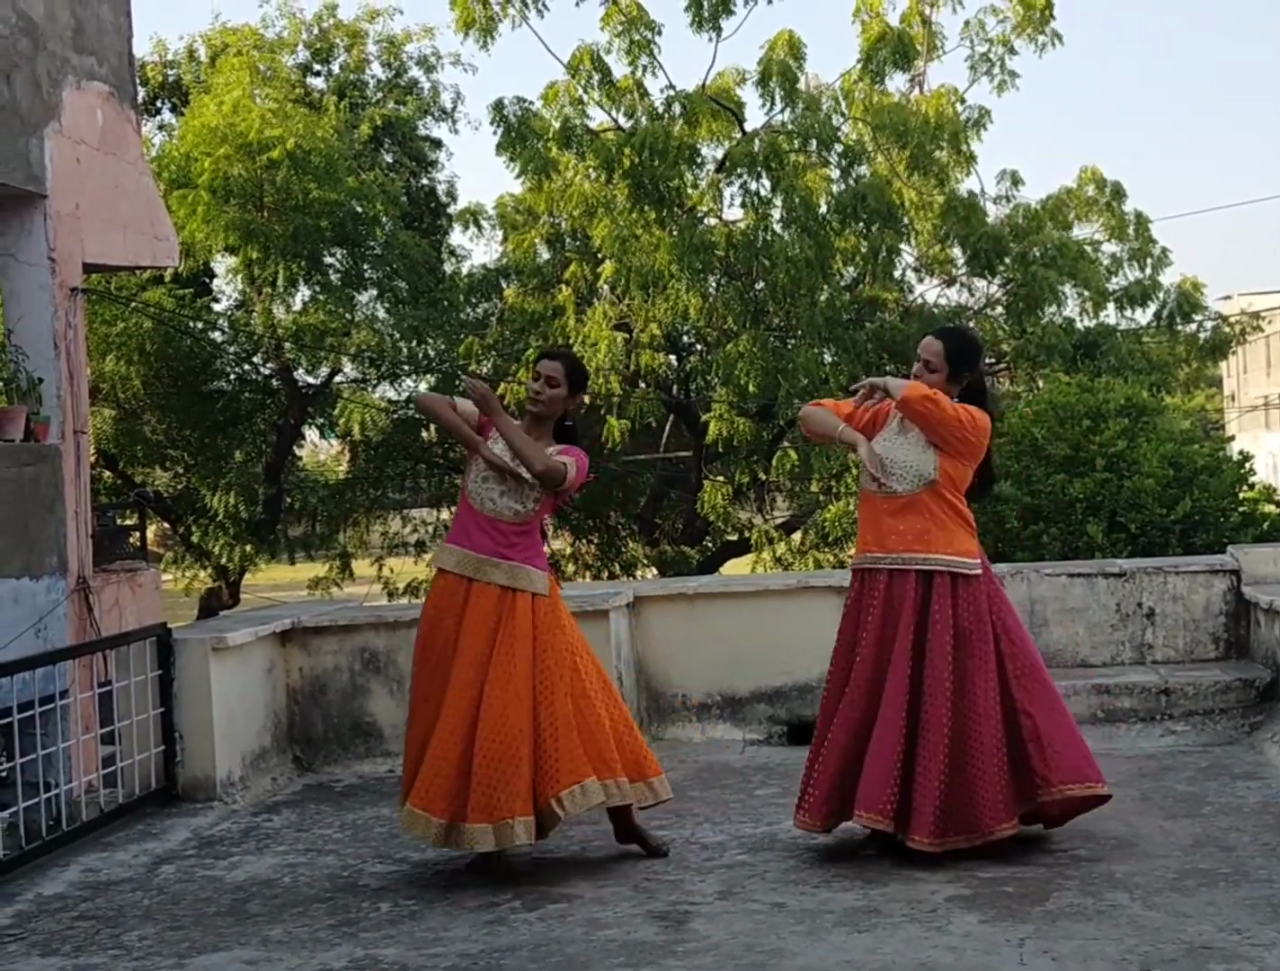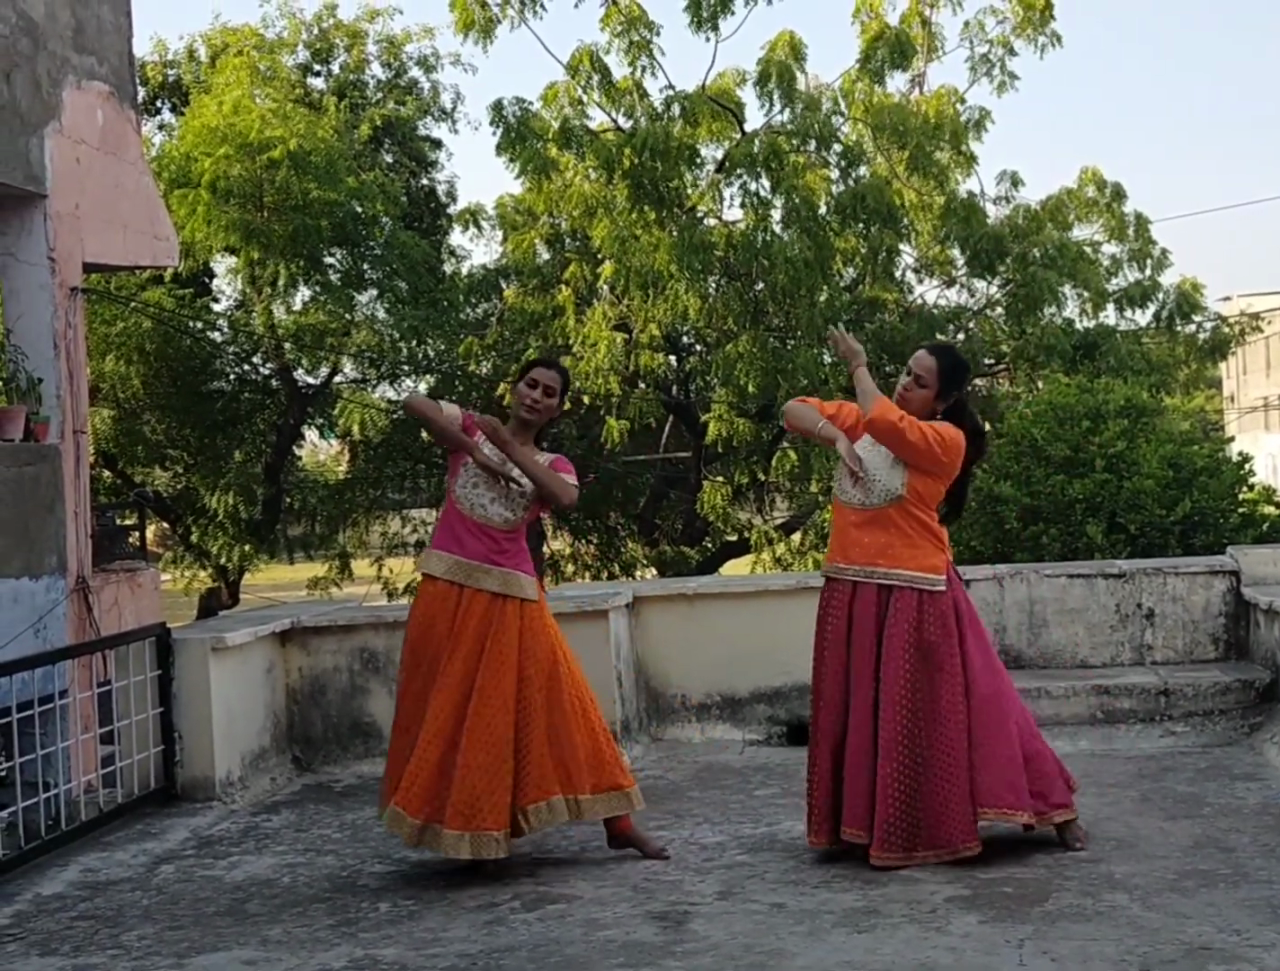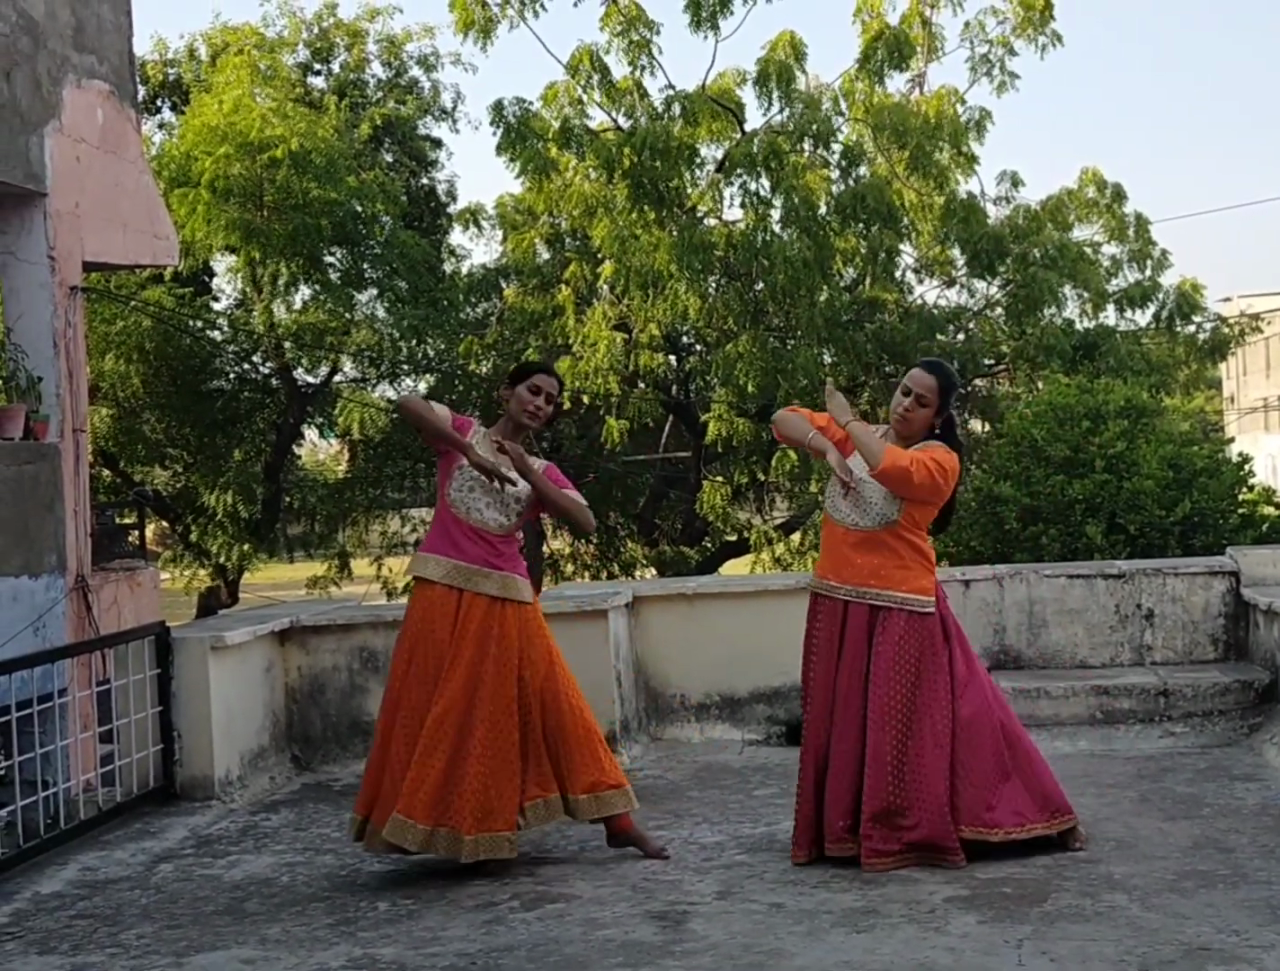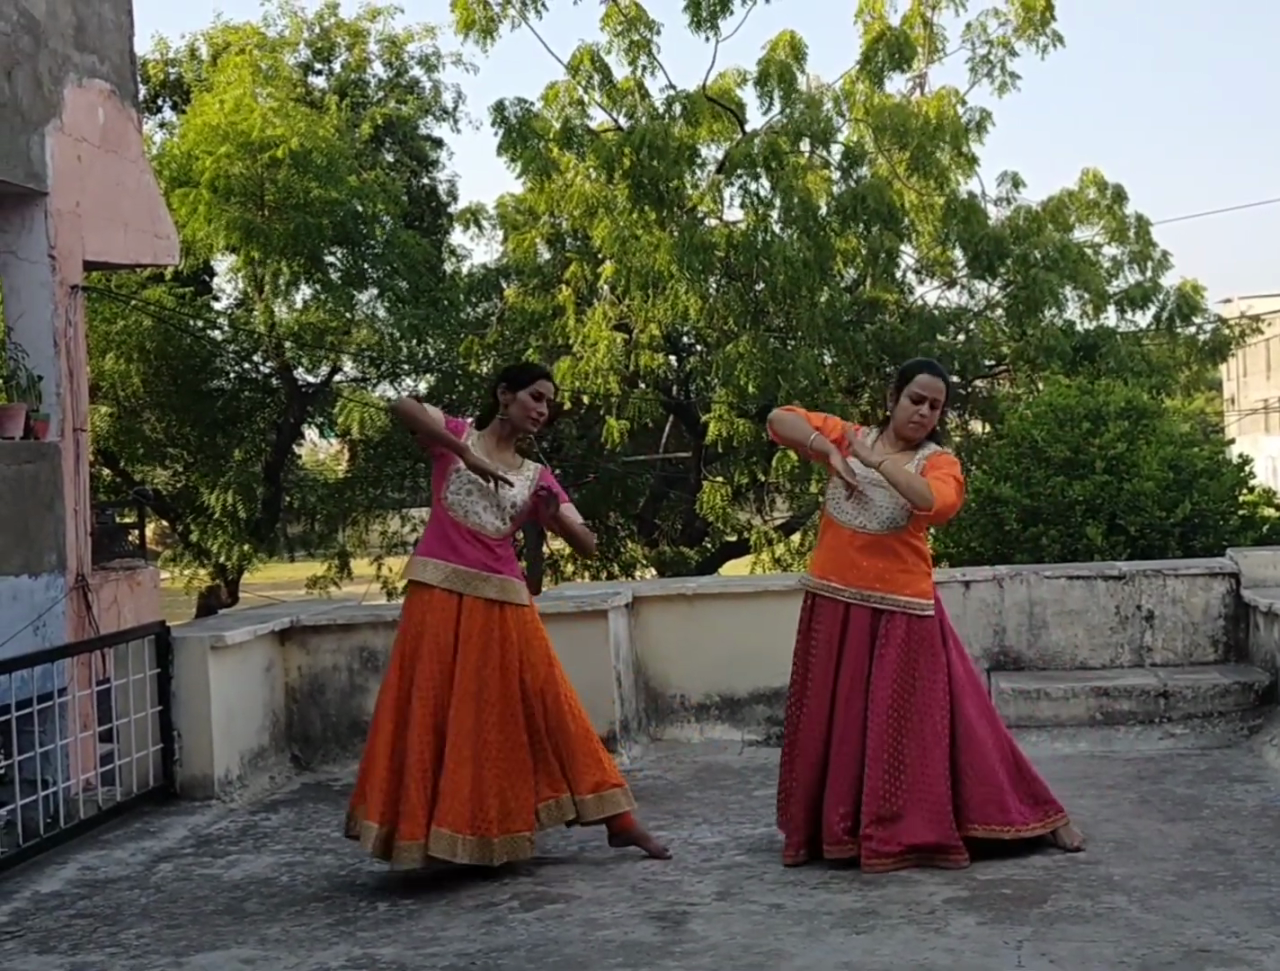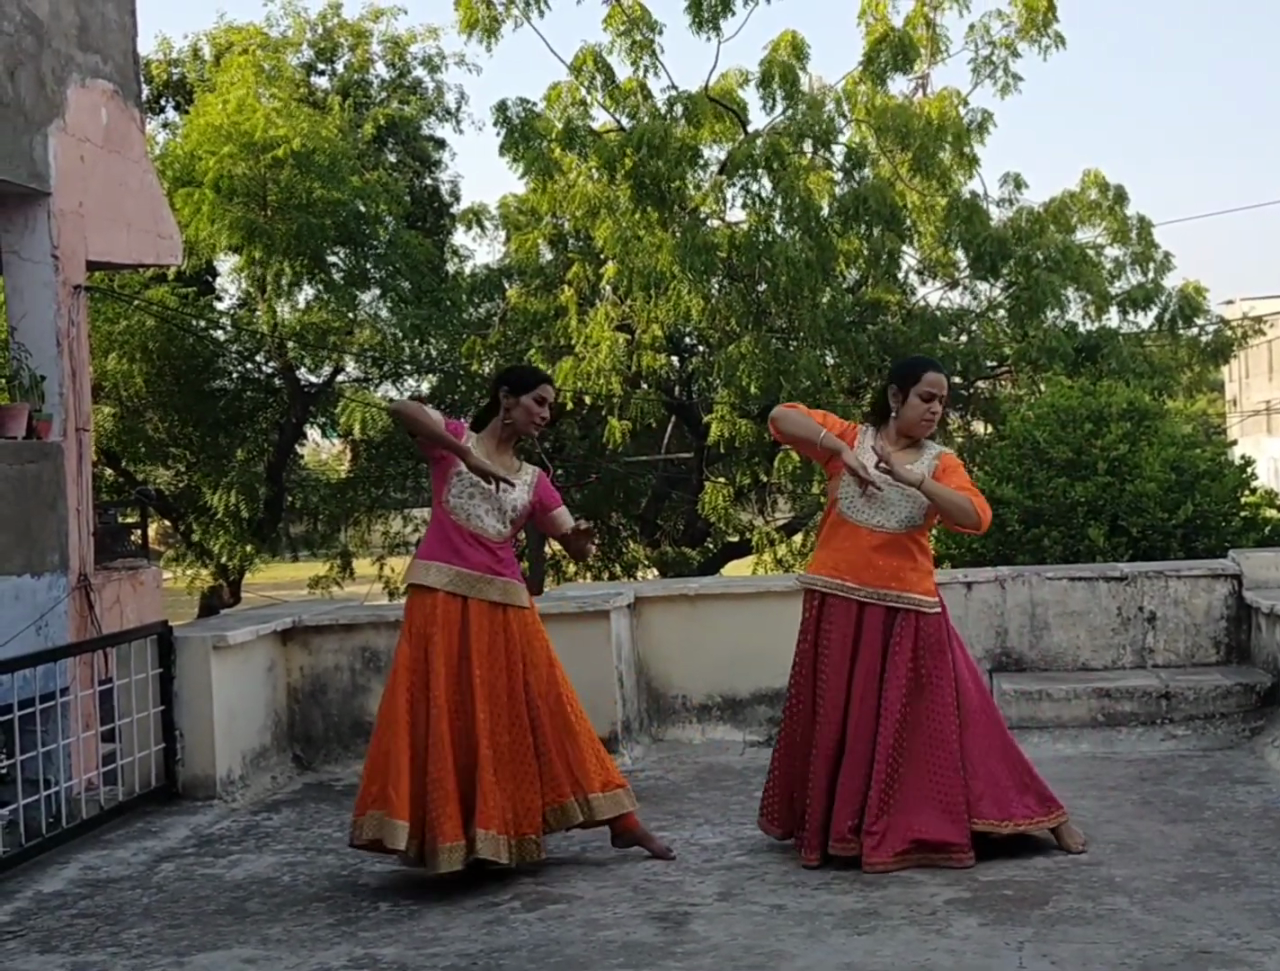
dt=0.2s
person 1, frame 1
left shoulder: (970, 424)
right shoulder: (882, 415)
left elbow: (920, 401)
right elbow: (811, 416)
left wrist: (880, 388)
right wrist: (855, 438)
left hip: (948, 577)
right hip: (882, 578)
left knee: (960, 694)
right knee: (878, 695)
right ankle: (886, 811)
person 1, frame 2
left shoulder: (947, 440)
right shoulder: (864, 420)
left elbow: (886, 423)
right elbow: (794, 411)
left wrist: (858, 367)
right wrist: (836, 439)
left hip: (914, 590)
right hip: (851, 589)
left knee: (938, 706)
right knee: (858, 709)
right ankle: (865, 821)
person 1, frame 3
left shoulder: (939, 459)
right shoulder: (853, 437)
left elbow: (894, 469)
right elbow: (784, 420)
left wrist: (851, 425)
right wrist: (827, 448)
left hip: (901, 608)
right hip: (837, 604)
left knee: (917, 721)
right knee: (843, 721)
right ankle: (849, 829)
person 1, frame 4
left shoulder: (938, 462)
right shoulder: (848, 437)
left elbow: (938, 505)
right elbow: (779, 419)
left wrist: (881, 463)
right wrist: (830, 448)
left hip: (901, 611)
right hip: (833, 605)
left knee: (917, 724)
right knee: (835, 722)
right ankle: (840, 829)
person 1, frame 5
left shoulder: (941, 463)
right shoulder: (847, 437)
left elbow: (977, 519)
right elbow: (782, 417)
left wrist: (915, 481)
right wrist: (838, 449)
left hip: (907, 610)
right hip: (838, 603)
right knee: (837, 720)
right ankle: (837, 829)
person 2, frame 1
left shoulder: (570, 456)
right shoulder: (484, 423)
left elbow: (544, 472)
right elbow: (426, 402)
left wrist: (497, 416)
right wrist: (482, 449)
left hip: (523, 590)
right hip: (460, 581)
left knee: (567, 698)
right knee: (464, 705)
left ankle: (623, 819)
right ankle: (483, 831)
person 2, frame 2
left shoulder: (551, 465)
right shoulder: (471, 429)
left elbow: (566, 500)
right elbow: (414, 404)
left wrist: (514, 449)
right wrist: (476, 452)
left hip: (512, 596)
right hip: (448, 586)
left knee: (552, 708)
right knee: (452, 712)
left ankle: (619, 825)
right ankle: (472, 835)
person 2, frame 3
left shoulder: (544, 472)
right shoulder: (463, 432)
left elbow: (586, 525)
right elbow: (407, 404)
left wrist: (528, 471)
right wrist: (471, 453)
left hip: (506, 599)
right hip: (442, 589)
left knee: (551, 710)
right knee: (444, 714)
left ankle: (618, 823)
right ankle: (464, 836)
person 2, frame 4
left shoulder: (538, 477)
right shoulder: (454, 435)
left elbow: (586, 545)
right elbow: (401, 406)
left wrist: (558, 514)
right wrist: (465, 455)
left hip: (504, 602)
right hip: (439, 592)
left knee: (544, 713)
right knee: (437, 717)
left ankle: (620, 823)
right ankle: (456, 836)
person 2, frame 5
left shoulder: (534, 480)
right shoulder: (452, 439)
left elbow: (575, 545)
right elbow: (401, 409)
left wrist: (586, 539)
right wrist: (465, 455)
left hip: (505, 604)
right hip: (442, 594)
left knee: (540, 718)
right knee: (442, 719)
left ankle: (623, 824)
right ankle: (457, 840)
